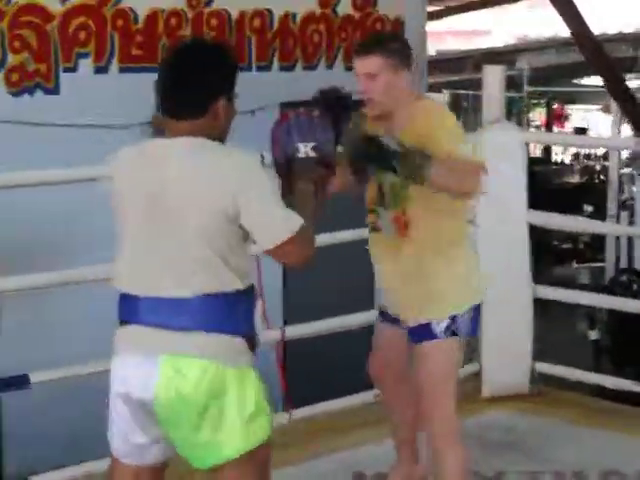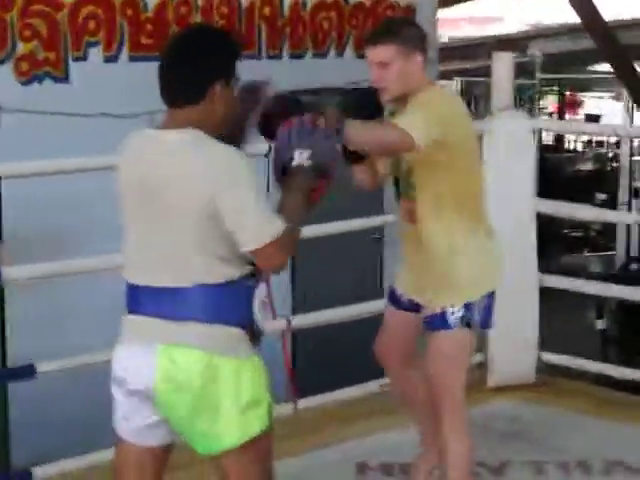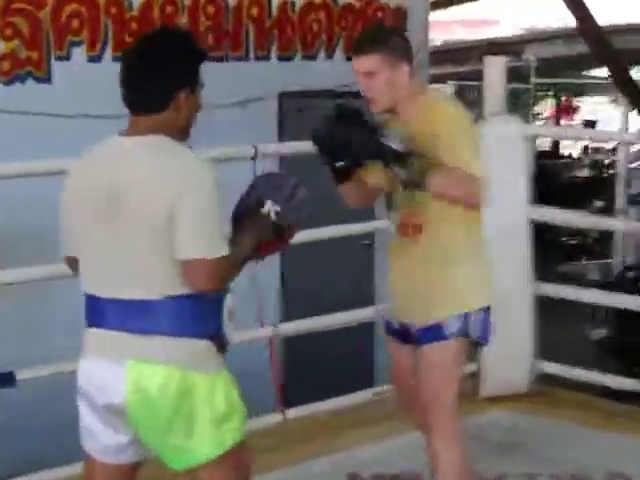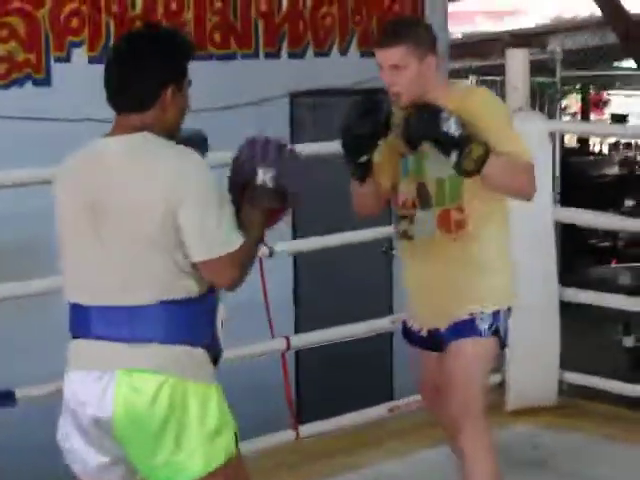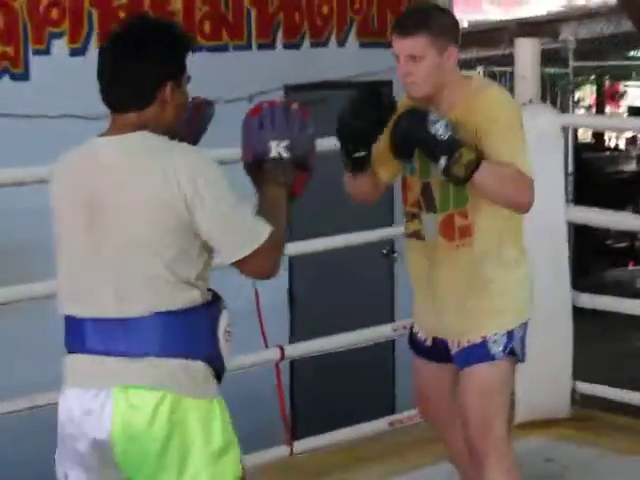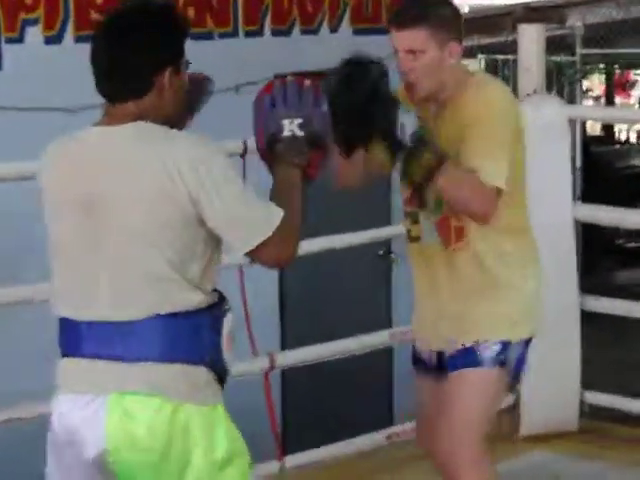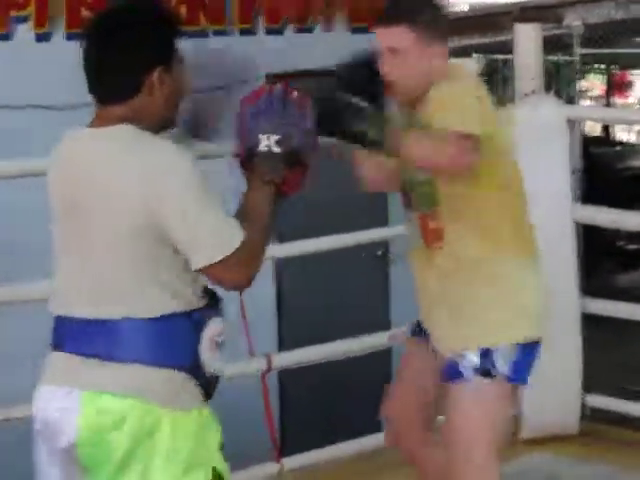
dt=0.2s
person 1, frame 1
left shoulder: (434, 119)
right shoulder: (369, 122)
left elbow: (469, 181)
right elbow: (334, 185)
left wrist: (401, 158)
left hip: (442, 284)
right hip: (397, 280)
left knee: (435, 404)
right knee: (384, 372)
person 1, frame 2
left shoulder: (437, 105)
right shoulder: (402, 108)
left elbow: (388, 140)
right elbow: (368, 178)
right wrist: (352, 140)
left hip: (459, 271)
right hip: (419, 266)
left knee: (444, 393)
right knee: (391, 353)
person 1, frame 3
left shoulder: (444, 116)
right shoulder: (392, 121)
left elbow: (474, 193)
right elbow: (360, 198)
left wrist: (404, 161)
right wrist: (342, 163)
left hip: (452, 284)
right hip: (411, 281)
left knee: (435, 403)
right knee: (407, 384)
person 1, frame 4
left shoulder: (479, 104)
right shoulder: (395, 120)
left elbow: (526, 183)
right elbow: (367, 205)
left wrist: (459, 145)
right wrist: (360, 155)
left hip: (477, 285)
right hip: (426, 287)
left knee: (463, 408)
right knee: (437, 395)
person 1, frame 5
left shoulder: (490, 103)
right shoulder: (404, 111)
left elbow: (521, 195)
right elbow: (364, 192)
left wrist: (450, 150)
right wrist: (356, 146)
left hip: (490, 296)
right hip: (433, 294)
left knee: (484, 433)
right knee: (435, 408)
person 1, frame 6
left shoulder: (488, 102)
right shoulder: (410, 104)
left elbow: (482, 204)
right elbow: (349, 175)
left wrist: (414, 150)
right wrist: (350, 117)
left hip: (495, 302)
right hip: (439, 304)
right knee: (435, 436)
person 1, frame 7
left shoulder: (459, 93)
right shoulder: (417, 102)
left elbow: (449, 157)
right elbow: (377, 179)
left wrist: (368, 127)
right wrist: (356, 111)
left hip: (497, 308)
right hip: (446, 306)
right knee: (401, 423)
person 2, frame 1
left shoulder: (125, 163)
right shoulder: (237, 169)
right elbow: (297, 250)
right wrist: (305, 187)
left hip: (135, 356)
right hip: (209, 360)
person 2, frame 2
left shoulder: (133, 150)
right shoulder: (224, 163)
right elbow: (273, 256)
left wrist: (240, 122)
right wrist: (297, 188)
left hip: (138, 342)
right hip: (208, 350)
person 2, frame 3
left shoulder: (86, 166)
right shoulder: (188, 168)
right elbow: (204, 277)
right wrist: (253, 237)
left hip: (103, 358)
right hip: (175, 364)
person 2, frame 4
left shoulder: (71, 169)
right shoulder: (181, 166)
right elbow: (226, 273)
right wrist: (254, 210)
left hip: (88, 371)
right hip: (164, 377)
person 2, frame 5
left shoulder: (68, 169)
right shoulder: (186, 168)
right elbow: (262, 262)
right wrist: (275, 182)
left hip: (83, 390)
right hip: (166, 395)
person 2, frame 6
left shoulder: (58, 159)
right shoulder: (190, 157)
right elbow: (277, 249)
right wrist: (288, 164)
left hip: (80, 395)
right hip: (168, 402)
person 2, frame 7
left shoulder: (66, 155)
right shoulder: (163, 163)
right elbow: (235, 270)
right wrist: (264, 179)
left hip: (64, 392)
right hip: (146, 404)
